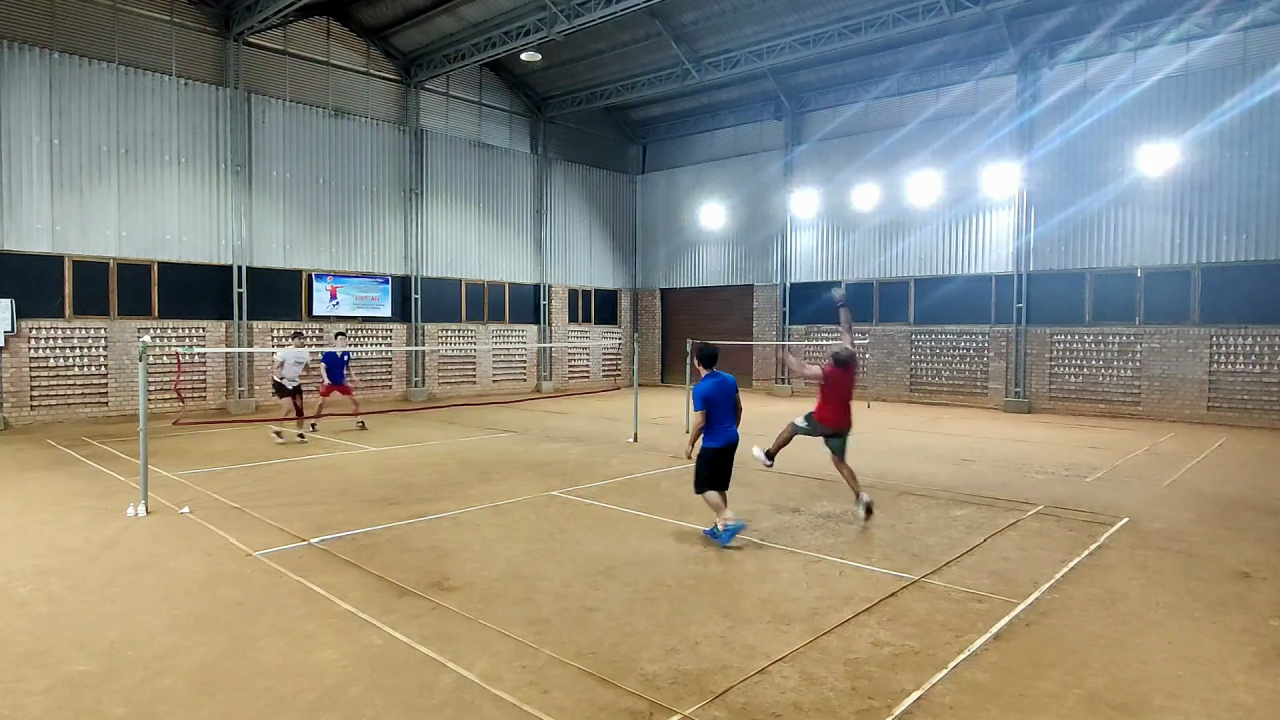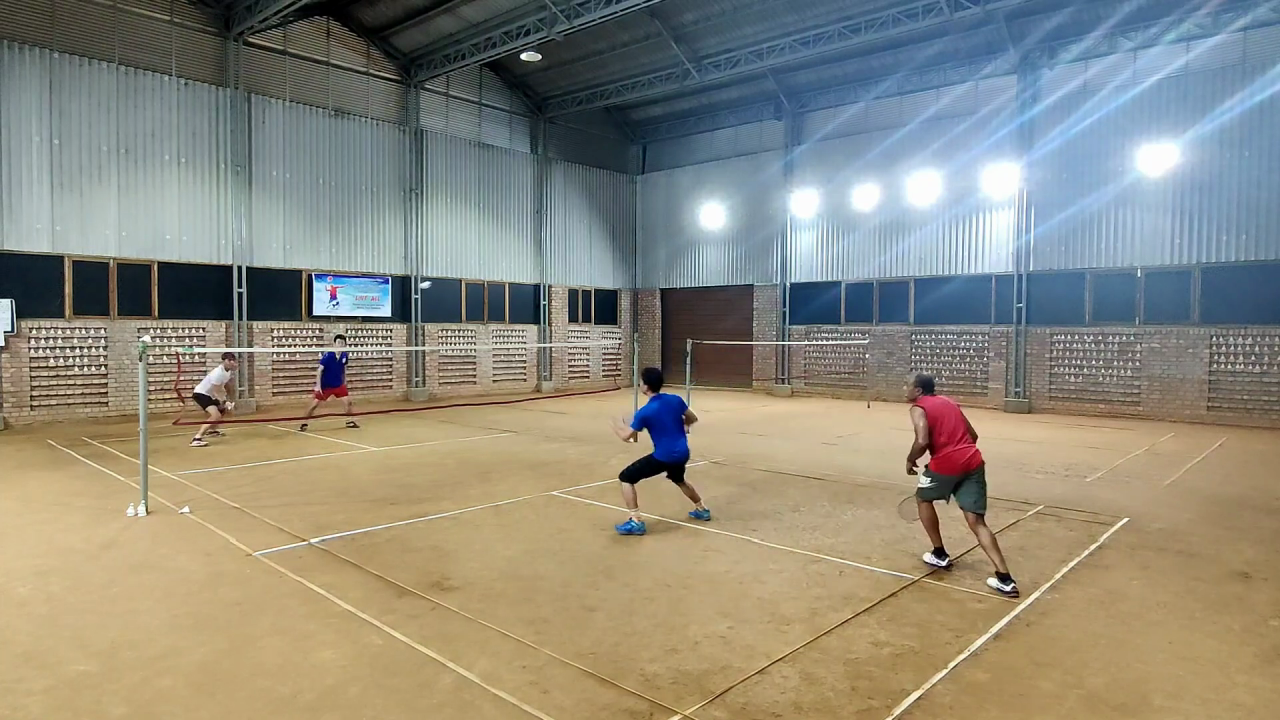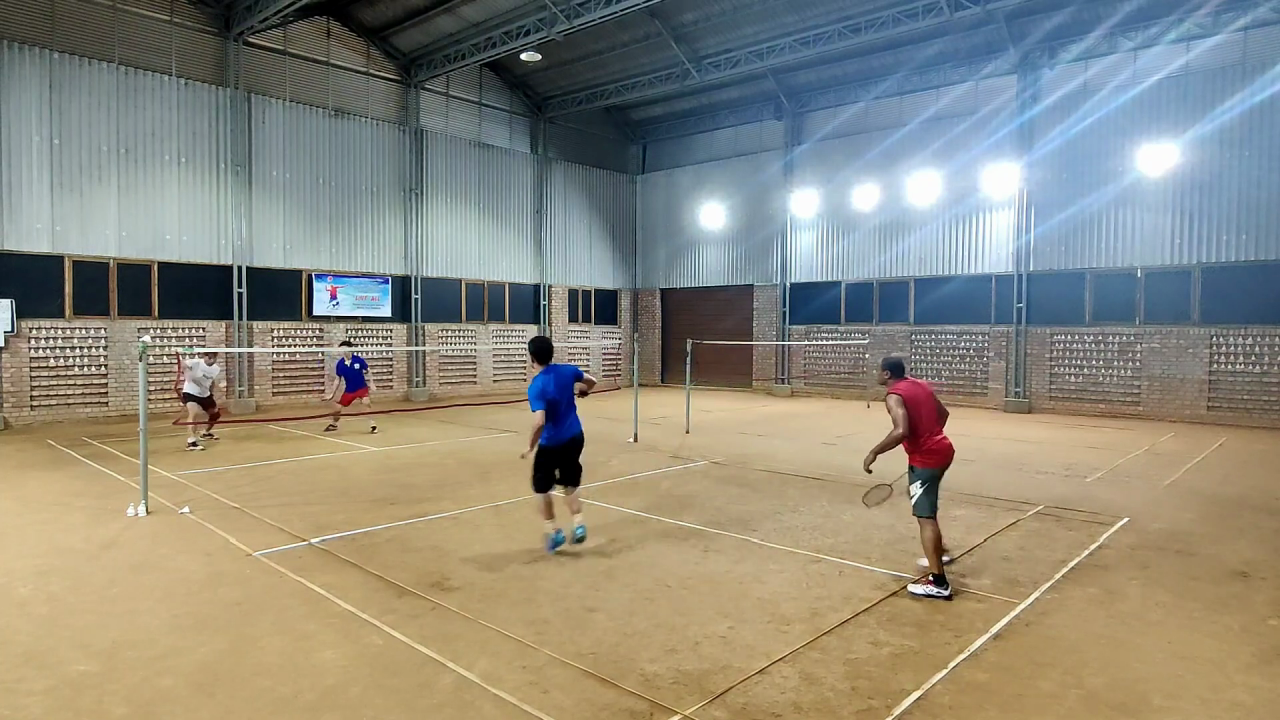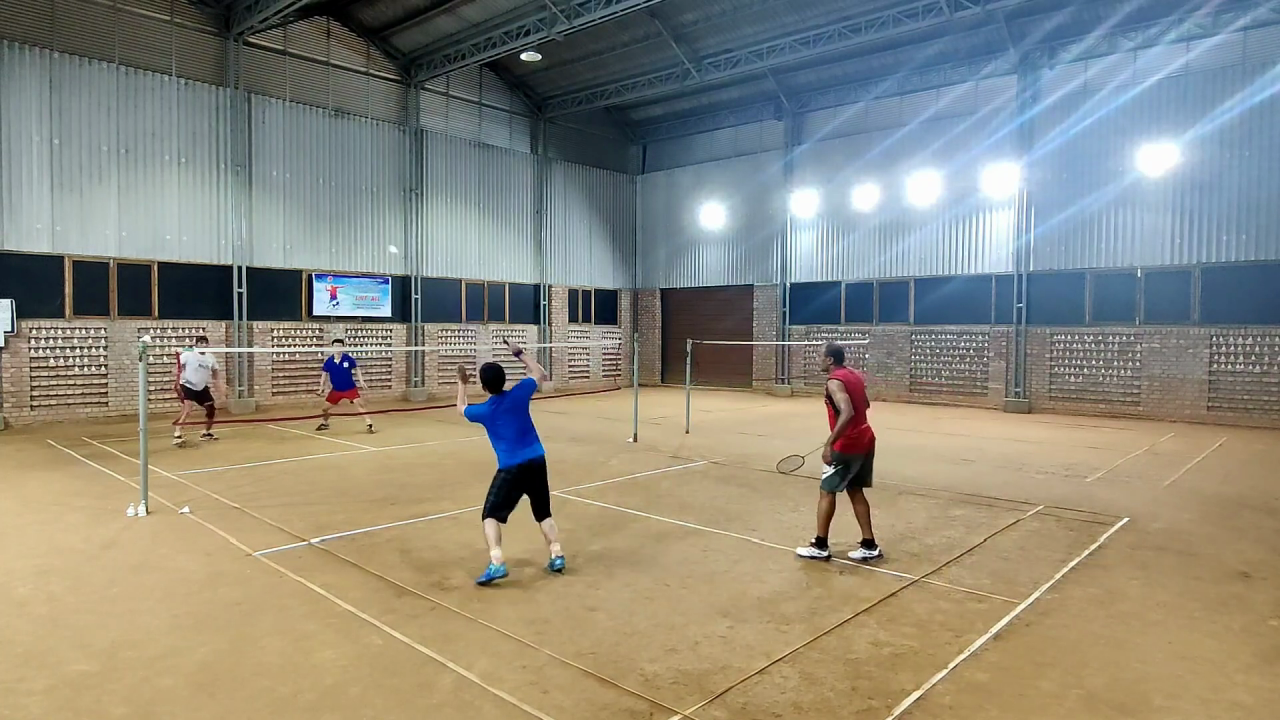
dt=0.7s
person 1, frame 1
left shoulder: (825, 373)
right shoulder: (851, 363)
left elbow: (798, 370)
right elbow: (847, 333)
left wrist: (786, 356)
right wrist: (842, 306)
left hip: (823, 420)
right hip: (843, 422)
left knee: (791, 429)
right knee: (839, 462)
left ankle: (769, 456)
right ankle: (860, 497)
person 1, frame 2
left shoulder: (918, 408)
right shoulder: (949, 403)
left elbow: (922, 441)
right elbow: (972, 435)
left wrist: (910, 460)
left hip: (945, 465)
right hip: (974, 462)
left knee: (922, 499)
right knee: (977, 522)
left ankle: (939, 554)
right ankle: (1005, 580)
person 1, frame 3
left shoulder: (894, 395)
right shoulder: (921, 385)
left elbow: (901, 431)
right elbow: (943, 413)
left wrist: (874, 453)
left hip: (925, 458)
right hip: (943, 450)
left knee: (925, 517)
right knee: (926, 508)
left ankle: (939, 583)
right ankle: (938, 553)
person 1, frame 4
left shoulder: (835, 381)
right shoulder: (855, 376)
left elbow: (847, 414)
left wrist: (829, 445)
left hip: (848, 445)
right hip: (865, 440)
left knee: (827, 492)
right knee: (855, 491)
left ankle: (820, 546)
right ankle: (869, 545)
person 2, frame 1
left shoulder: (701, 389)
right shoulder: (729, 380)
left elbow: (700, 422)
right elbow: (738, 408)
left wrist: (690, 444)
left hip: (714, 443)
right hip: (732, 439)
left knee: (703, 486)
right knee: (719, 485)
left ankle: (729, 521)
right ankle: (721, 527)
person 2, frame 2
left shoulder: (645, 412)
right shoulder: (675, 400)
left elbow: (626, 436)
right elbow: (693, 418)
left wrist: (618, 427)
left hip: (662, 457)
right hip: (682, 454)
left knee: (625, 479)
right knee: (679, 480)
left ankle: (636, 521)
right ankle: (700, 509)
person 2, frame 3
left shoulder: (536, 387)
right shoulder: (567, 371)
left elbow: (539, 422)
right elbow: (592, 382)
left wrist: (530, 446)
right wrist: (583, 391)
left hip: (551, 443)
right hip: (575, 437)
left knee: (541, 489)
right knee: (570, 485)
left ankle: (554, 533)
right ankle: (578, 525)
person 2, frame 4
left shoulder: (480, 411)
right shoulder: (519, 394)
left elbow: (461, 409)
right elbow: (541, 373)
left wrist: (463, 384)
right wrist: (521, 354)
left hip: (510, 468)
right hip: (537, 461)
left knee: (491, 517)
right knee: (543, 513)
left ankle: (497, 563)
right ankle: (557, 556)
